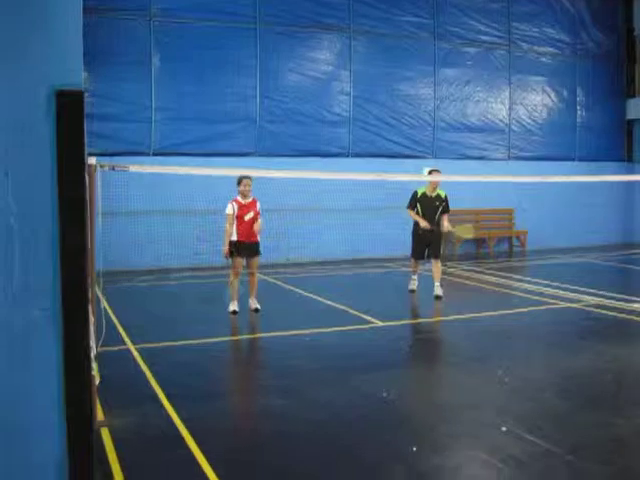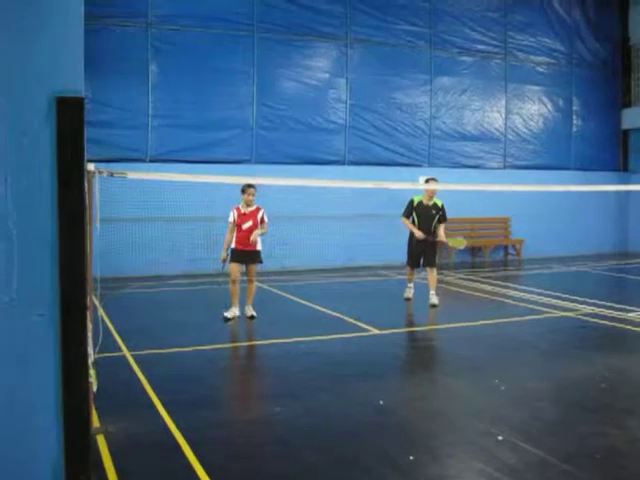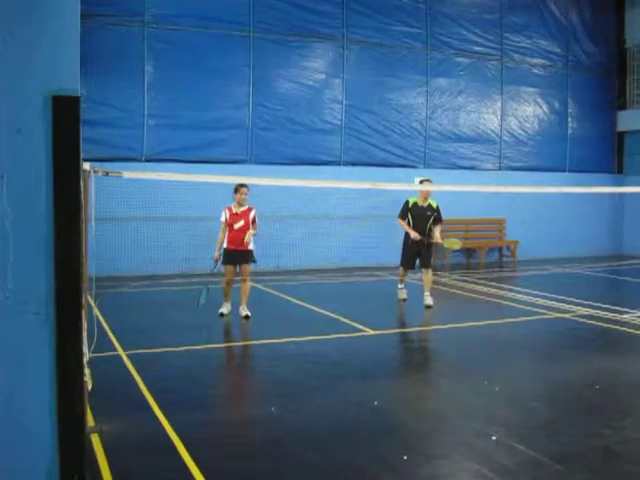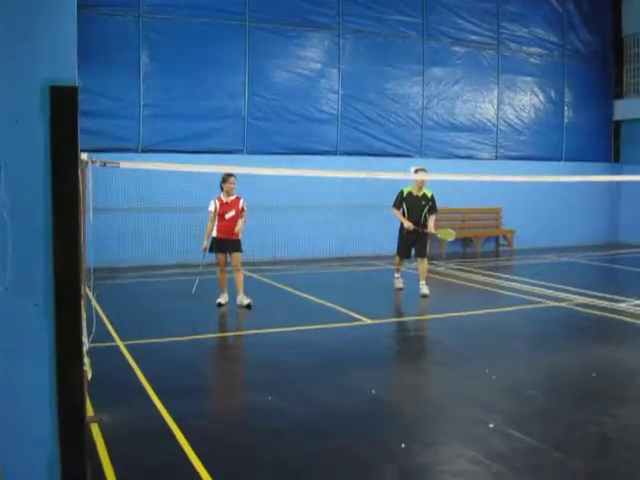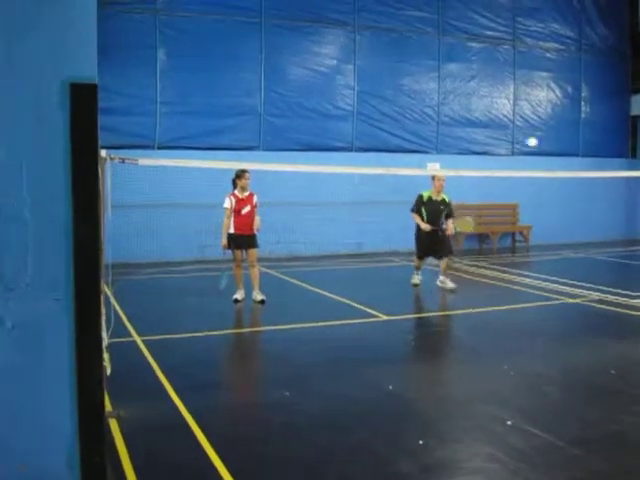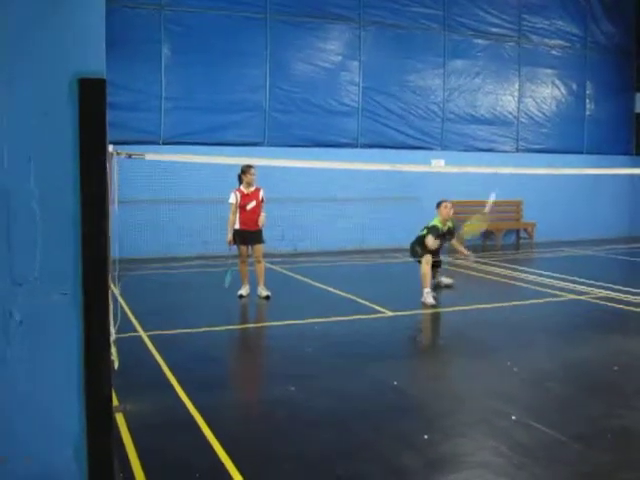
dt=0.5s
person 1, frame 1
left shoulder: (256, 203)
right shoulder: (233, 204)
right elbow: (229, 225)
left wrist: (259, 223)
right wrist: (226, 244)
left hip: (253, 242)
right hip: (238, 242)
left knee: (253, 272)
right knee: (236, 272)
left ankle: (252, 300)
right ankle: (234, 302)
person 1, frame 2
left shoulder: (260, 211)
right shoulder: (235, 212)
left elbow: (265, 229)
right elbow: (230, 232)
left wrist: (258, 232)
right wrist: (225, 250)
left hip: (253, 250)
right hip: (237, 249)
left knee: (251, 279)
right knee: (234, 278)
left ankle: (249, 307)
right ankle: (235, 308)
person 1, frame 3
left shoulder: (251, 211)
right shoulder: (227, 211)
left elbow: (255, 229)
right elbow: (222, 232)
left wrist: (251, 233)
right wrist: (217, 250)
left hip: (246, 249)
right hip: (229, 249)
left knee: (245, 278)
right knee: (228, 279)
left ankle: (243, 307)
right ankle: (226, 304)
person 1, frame 4
left shoulder: (240, 200)
right shoulder: (216, 201)
left elbow: (243, 217)
right elbow: (211, 221)
left wrist: (241, 222)
right wrist: (206, 240)
left hip: (235, 239)
right hip: (219, 238)
left knee: (237, 267)
right knee: (221, 267)
left ankle: (241, 296)
right ankle: (223, 295)
person 1, frame 5
left shoulder: (253, 196)
right shoulder: (231, 198)
right elbow: (227, 218)
left wrist: (257, 219)
right wrist: (224, 237)
left hip: (250, 234)
right hip: (235, 235)
left knee: (253, 263)
right knee: (237, 263)
left ankle: (256, 291)
right ankle: (240, 291)
person 1, frame 6
left shoulder: (259, 191)
right shoulder: (236, 193)
right elbow: (232, 214)
left wrist: (262, 215)
right wrist: (229, 233)
left hip: (256, 230)
right hip: (241, 230)
left knee: (259, 258)
right knee: (243, 259)
left ankle: (261, 287)
right ankle: (245, 286)
person 2, frame 1
left shoulder: (442, 196)
right shoulder: (418, 193)
left elbow: (444, 213)
right elbow: (410, 210)
left wrist: (445, 223)
right wrist: (420, 220)
left hip: (435, 232)
right hip: (419, 231)
left knee: (436, 258)
right knee: (416, 257)
left ankle: (437, 286)
right ankle: (414, 278)
person 2, frame 2
left shoulder: (439, 205)
right shoulder: (414, 201)
left elbow: (441, 223)
right elbow: (405, 218)
left wrist: (441, 233)
right wrist: (415, 230)
left hip: (431, 240)
right hip: (415, 239)
left knee: (431, 267)
right knee: (411, 266)
left ankle: (432, 294)
right ankle: (410, 287)
person 2, frame 3
left shoulder: (434, 206)
right shoulder: (409, 203)
left elbow: (437, 223)
right elbow: (401, 220)
left wrist: (436, 233)
right wrist: (411, 231)
left hip: (427, 241)
right hip: (411, 240)
left knee: (427, 268)
right knee: (405, 266)
left ankle: (427, 295)
right ankle: (401, 287)
person 2, frame 4
left shoulder: (429, 195)
right shoulder: (404, 192)
left elbow: (432, 213)
right elbow: (395, 209)
left wrist: (431, 224)
right wrist: (404, 221)
left hip: (422, 230)
right hip: (406, 229)
left knee: (422, 257)
right knee: (400, 255)
left ankle: (423, 284)
right ankle: (397, 276)
person 2, frame 5
left shoulder: (446, 201)
right shoulder: (423, 197)
left elbow: (449, 218)
right elbow: (414, 213)
left wrist: (449, 227)
right wrist: (421, 224)
left hip: (439, 232)
right hip: (424, 233)
left knee: (447, 254)
right knee: (420, 257)
left ankle: (443, 279)
right ankle: (416, 274)
person 2, frame 6
left shoulder: (449, 225)
right shoulder: (435, 227)
left elbow: (452, 240)
right elbow: (428, 240)
left wrist: (463, 251)
right wrist: (430, 243)
left hip: (432, 250)
right hip: (419, 246)
left knee: (435, 269)
right knee: (427, 259)
left ankle: (436, 278)
right ankle: (427, 292)
